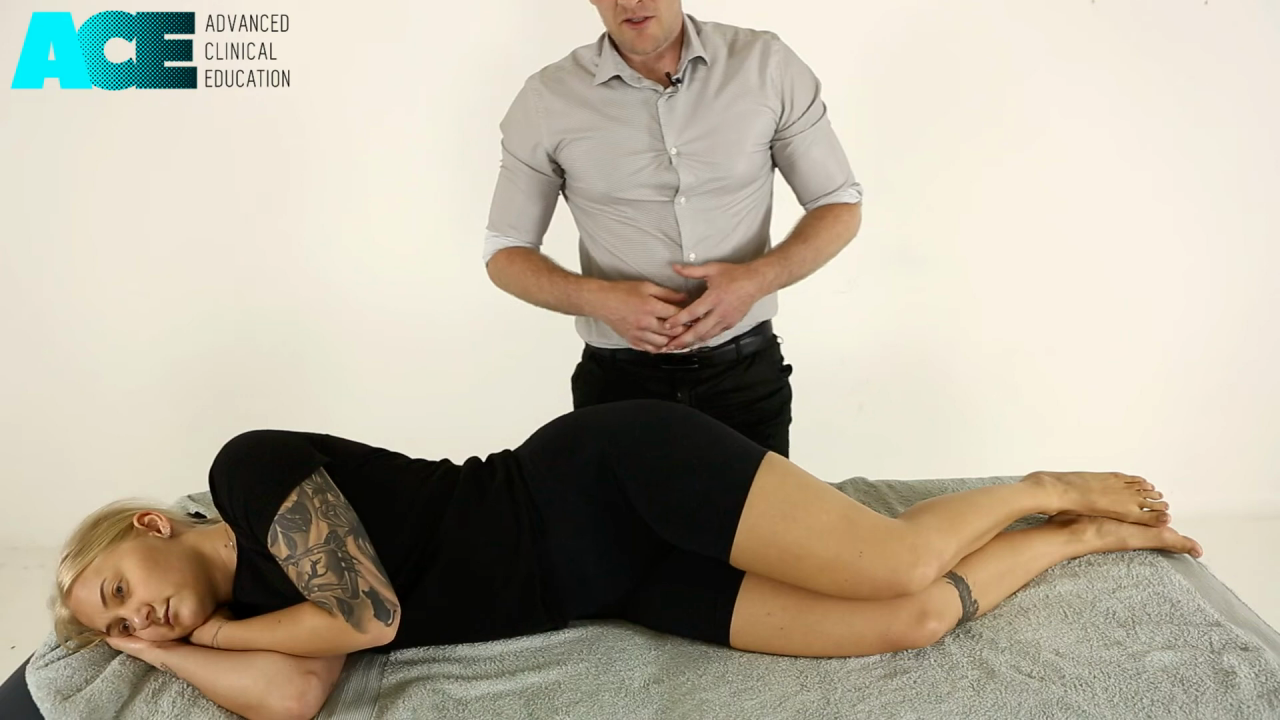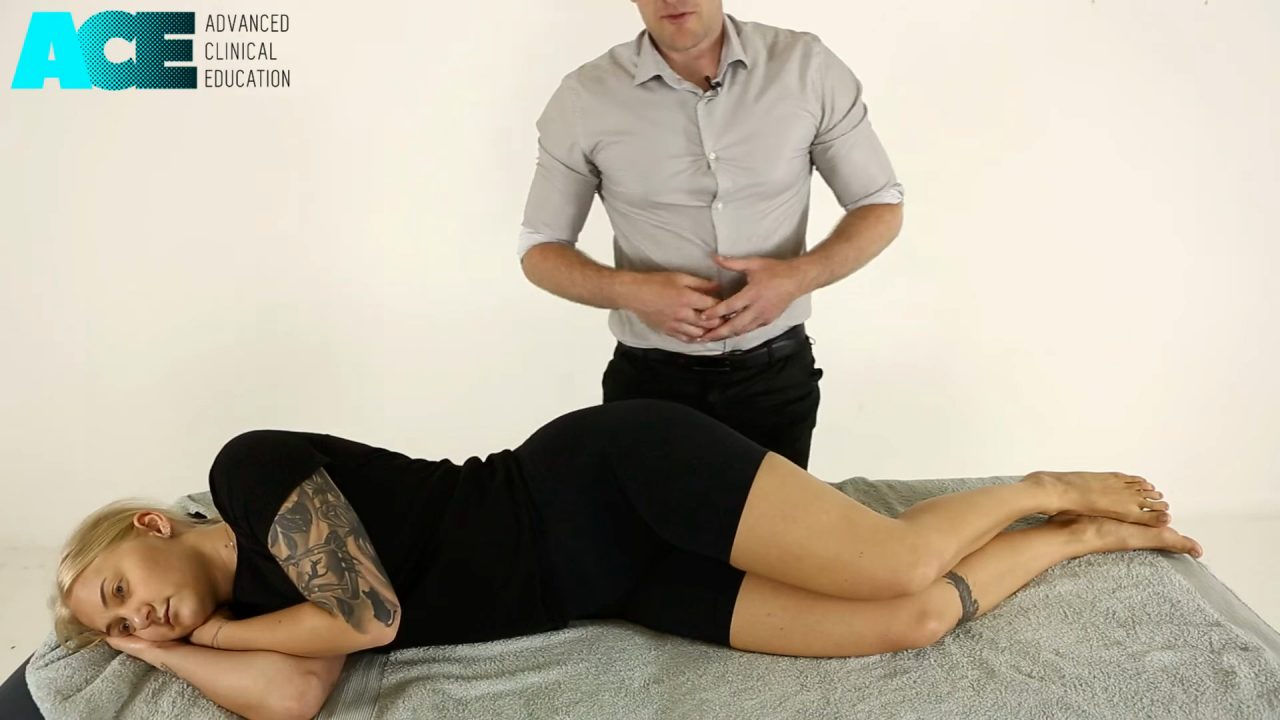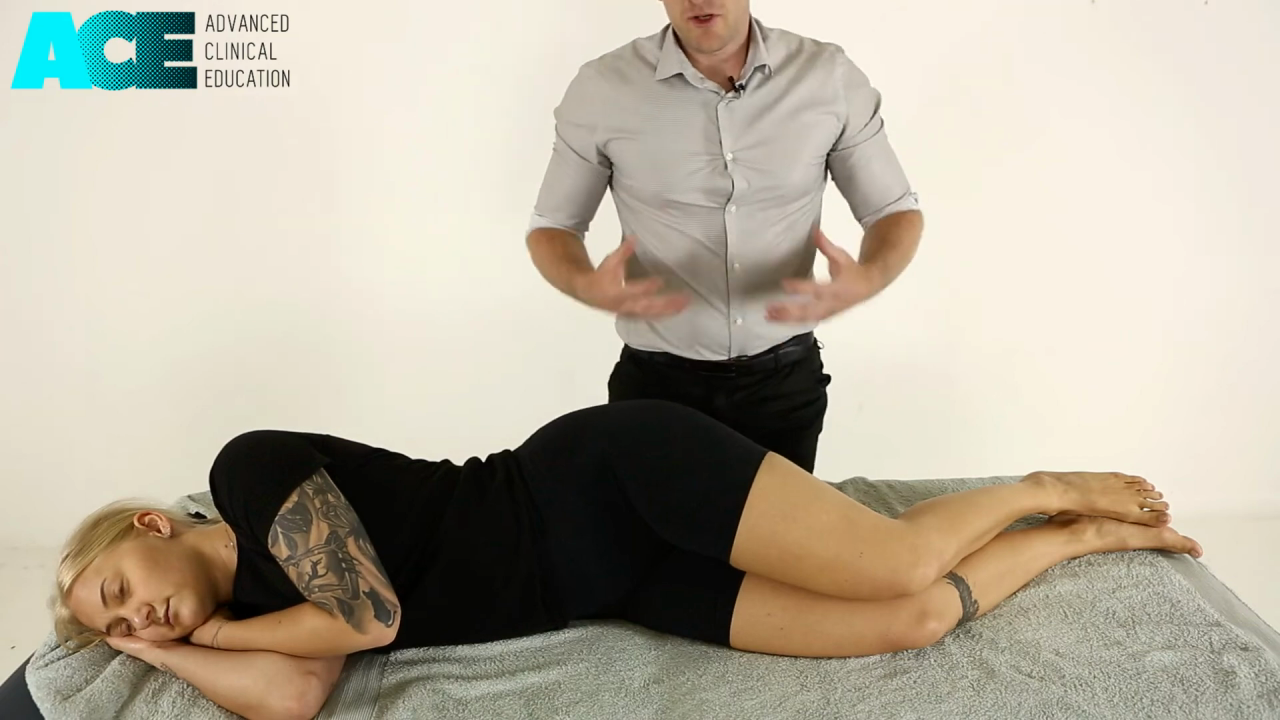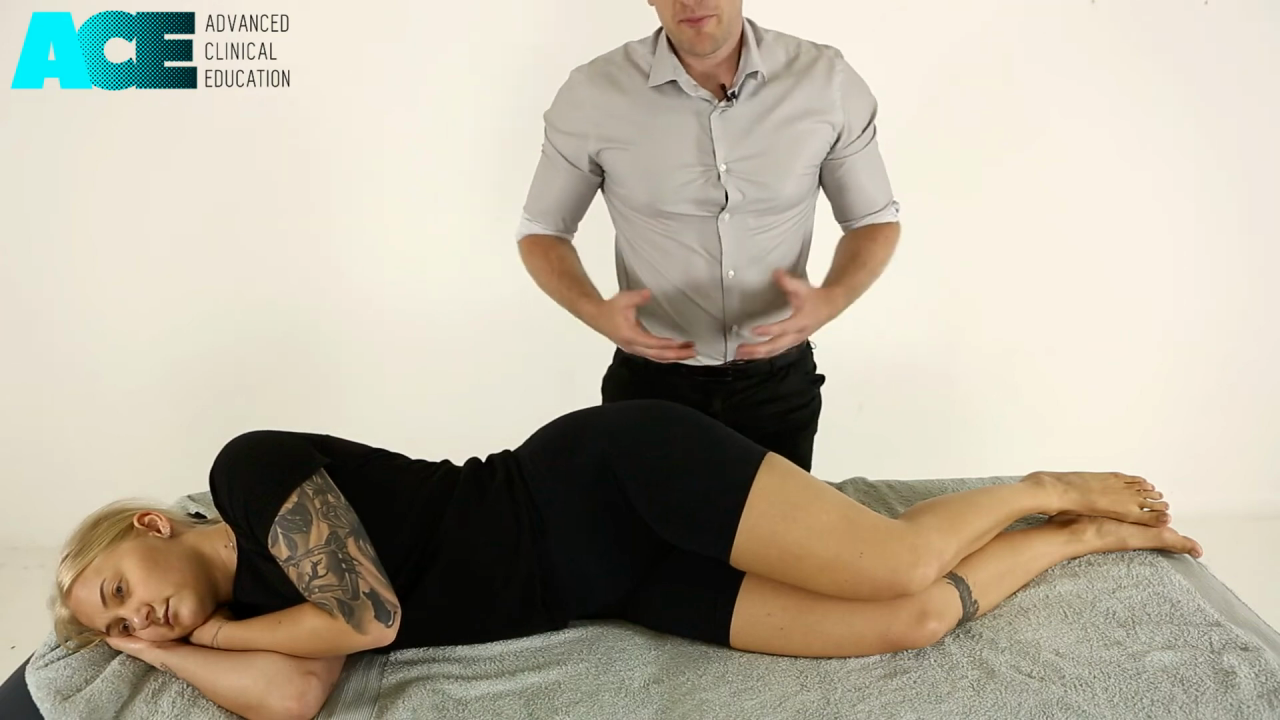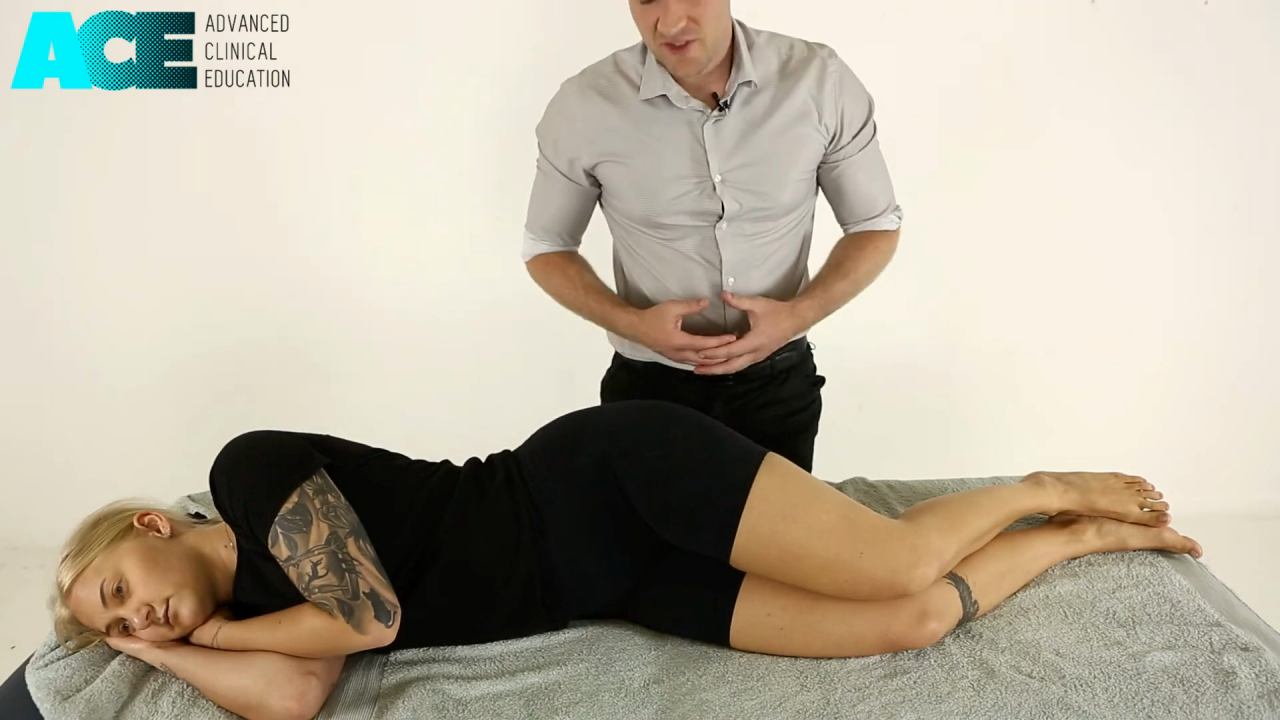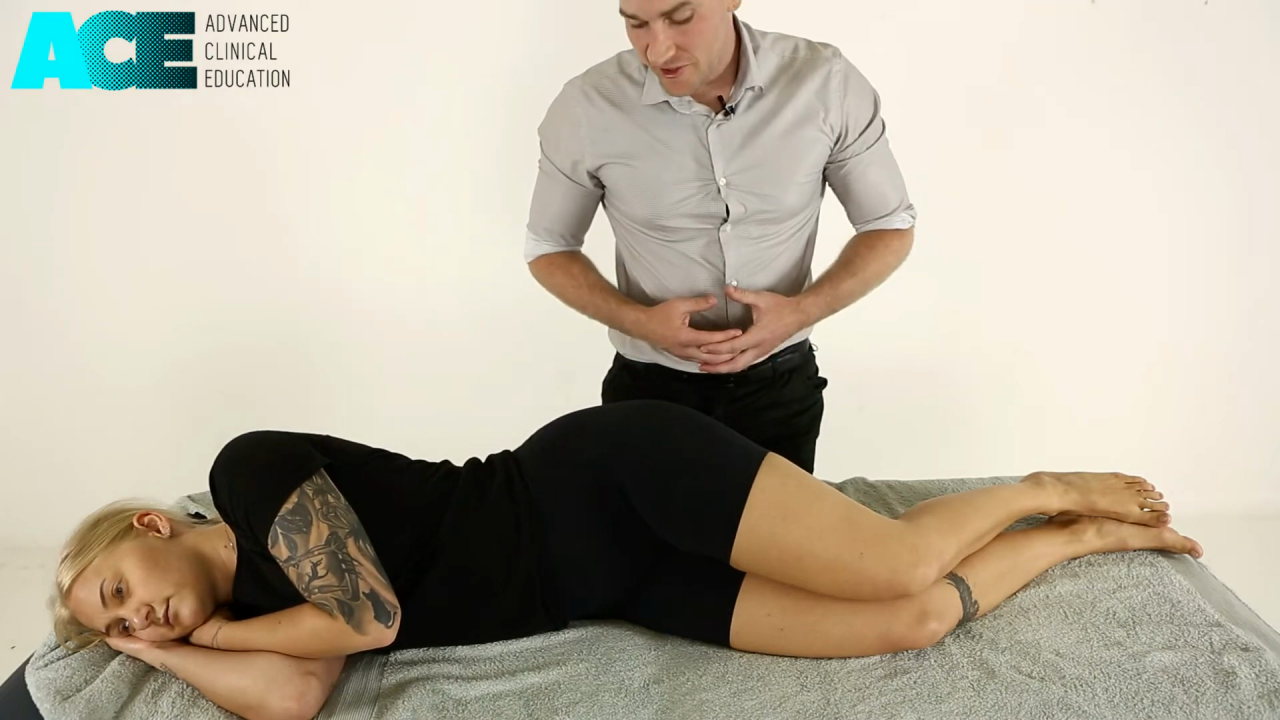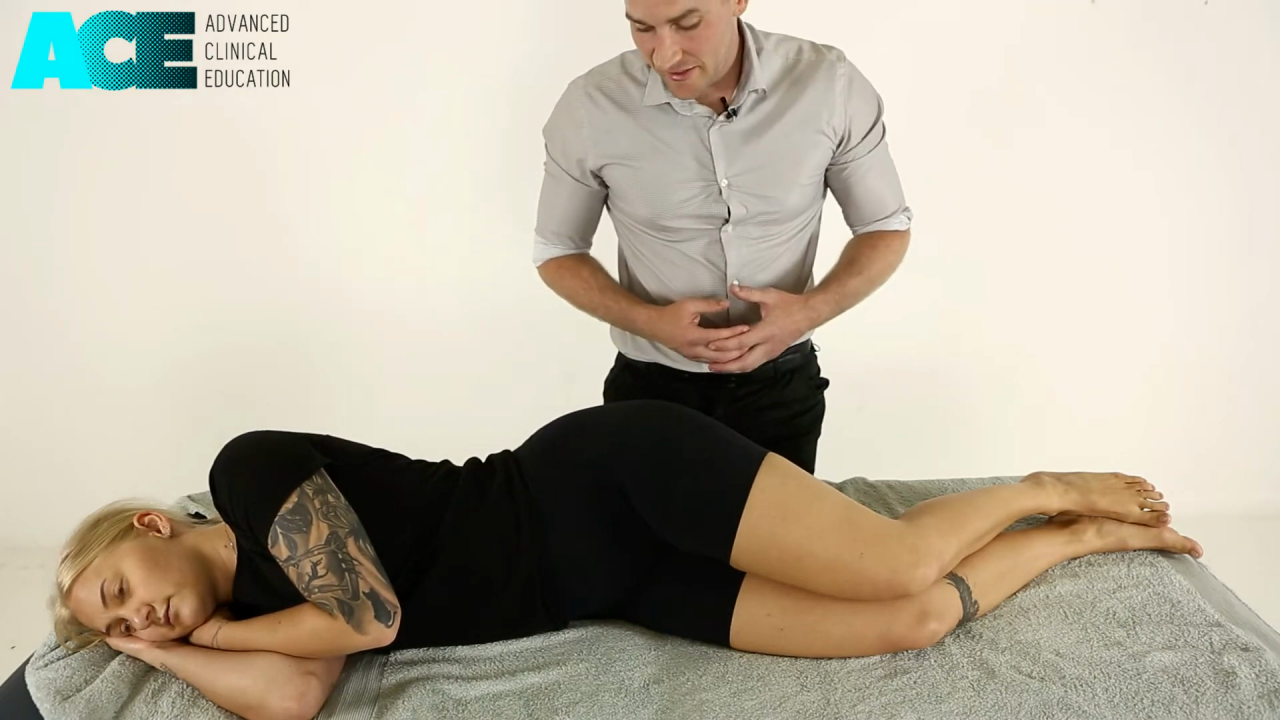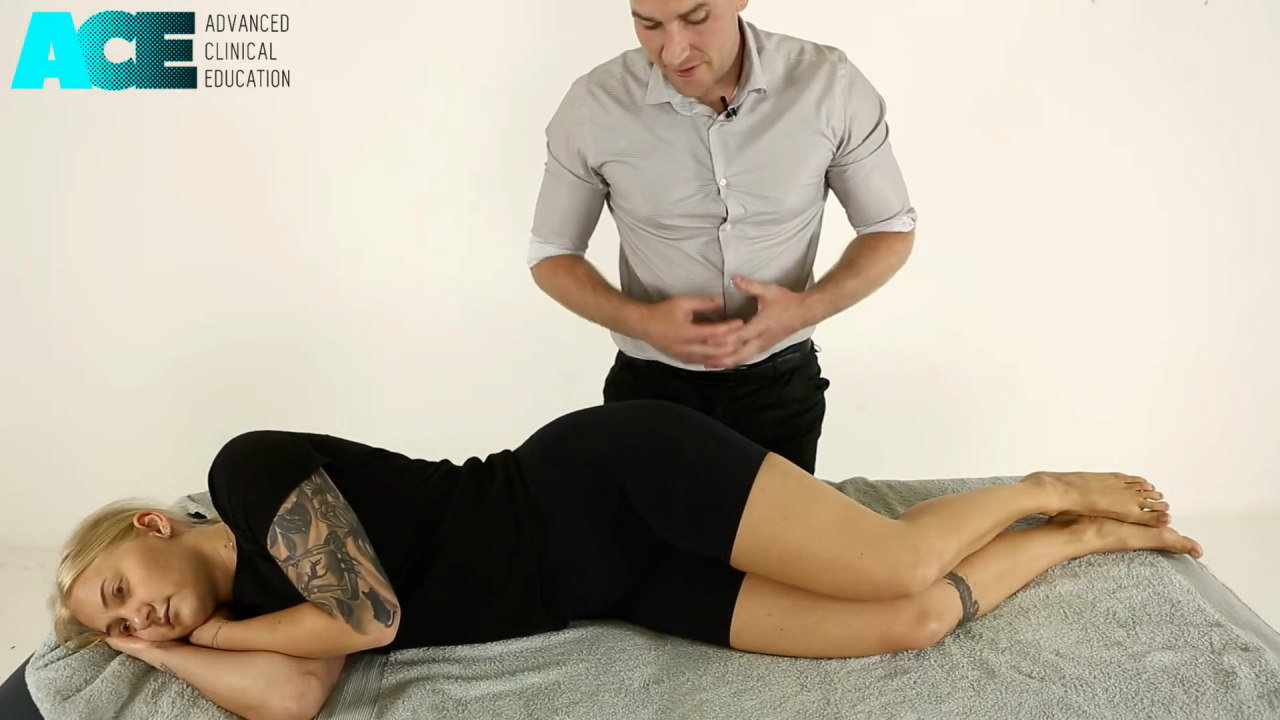
dt=0.3s
person 1, frame 1
left shoulder: (252, 470)
right shoulder: (265, 606)
left elbow: (374, 613)
left wrist: (213, 624)
left hip: (616, 474)
right hip: (622, 583)
left knee: (901, 570)
right knee: (910, 620)
left ankle: (1049, 488)
right ankle: (1086, 535)
person 1, frame 2
left shoulder: (249, 469)
right shoulder: (264, 600)
left elbow: (375, 614)
left wrist: (223, 622)
left hip: (614, 477)
right hip: (622, 589)
left knee: (898, 567)
right knee: (912, 620)
left ankle: (1050, 491)
right ankle: (1083, 538)
person 1, frame 3
left shoulder: (252, 469)
right shoulder: (265, 604)
left elbow: (374, 613)
left wrist: (209, 626)
left hip: (611, 470)
right hip: (621, 587)
left knee: (900, 567)
right knee: (910, 618)
left ankle: (1050, 487)
right ankle: (1085, 535)
person 1, frame 4
left shoulder: (250, 470)
right shoulder: (264, 606)
left elbow: (374, 614)
left wrist: (219, 627)
left hip: (613, 476)
right hip: (622, 589)
left knee: (899, 567)
right knee: (912, 619)
left ankle: (1049, 490)
right ankle: (1083, 538)
person 1, frame 5
left shoulder: (250, 471)
right shoulder: (265, 603)
left elbow: (375, 615)
left wrist: (225, 622)
left hip: (614, 476)
right hip: (623, 588)
left knee: (900, 571)
right knee: (912, 621)
left ankle: (1050, 490)
right ankle: (1084, 538)
person 1, frame 6
left shoulder: (251, 471)
right shoulder: (263, 603)
left elbow: (372, 615)
left wrist: (214, 627)
left hip: (609, 476)
right hip: (622, 587)
left knee: (899, 568)
right knee: (909, 621)
left ankle: (1051, 491)
right ankle: (1084, 536)
person 1, frame 7
left shoulder: (250, 470)
right shoulder: (262, 607)
left elbow: (374, 614)
left wrist: (220, 627)
left hip: (613, 476)
right hip: (624, 588)
left knee: (899, 570)
right knee: (913, 619)
left ankle: (1049, 491)
right ankle: (1081, 540)
person 1, frame 8
left shoulder: (250, 471)
right shoulder: (263, 604)
left elbow: (373, 613)
left wrist: (208, 626)
left hip: (612, 475)
right hip: (625, 589)
left knee: (900, 566)
right knee: (909, 620)
left ankle: (1049, 490)
right ankle: (1084, 538)
person 2, frame 1
left shoulder: (767, 65)
right shoulder: (547, 100)
left elbow: (840, 206)
right elbow: (505, 253)
left wrist: (759, 278)
right wrist: (598, 298)
left hip: (746, 371)
right hip: (619, 379)
person 2, frame 2
left shoulder: (807, 68)
right shoulder: (584, 98)
left elbow: (882, 207)
right elbow: (539, 250)
left wrist: (801, 274)
right wrist: (629, 291)
left hip: (777, 372)
right hip: (650, 378)
person 2, frame 3
left shoulder: (829, 78)
right shoulder: (601, 88)
left elbow: (898, 212)
right elbow: (549, 230)
left wrist: (867, 281)
right wrist: (589, 287)
left hip: (785, 379)
right hip: (657, 381)
person 2, frame 4
left shoulder: (826, 80)
right shoulder: (592, 93)
left elbow: (875, 220)
right elbow: (540, 231)
left wrist: (830, 300)
right wrist: (595, 311)
left hip: (778, 380)
right hip: (650, 382)
person 2, frame 5
left shoulder: (821, 81)
right shoulder: (583, 105)
left elbow: (875, 226)
right elbow: (546, 248)
left wrist: (798, 315)
right wrist: (632, 323)
left hip: (778, 383)
right hip: (648, 386)
person 2, frame 6
left shoulder: (826, 82)
right shoulder: (586, 107)
left elbow: (891, 226)
right elbow: (548, 248)
left wrist: (802, 311)
right wrist: (638, 321)
left hip: (781, 384)
right hip: (650, 387)
person 2, frame 7
left shoulder: (830, 85)
right shoulder: (590, 107)
left elbow: (886, 228)
right elbow: (557, 252)
left wrist: (812, 309)
right wrist: (649, 321)
left hip: (782, 384)
right hip: (652, 387)
person 2, frame 8
left shoulder: (830, 85)
right shoulder: (593, 106)
left elbow: (893, 230)
right elbow: (550, 256)
left wrist: (806, 308)
right wrist: (641, 319)
left hip: (782, 384)
right hip: (652, 386)
